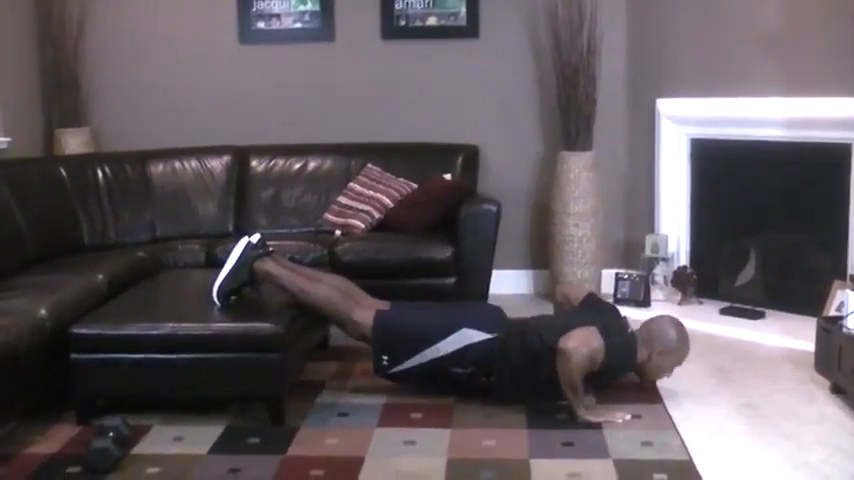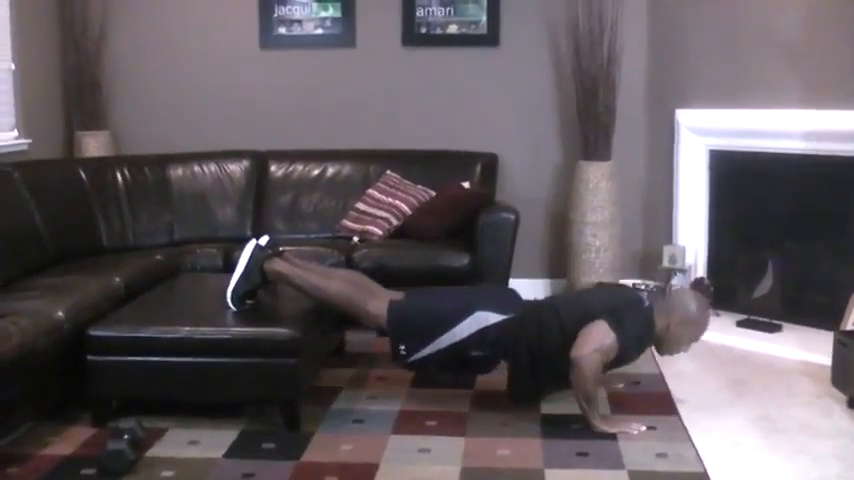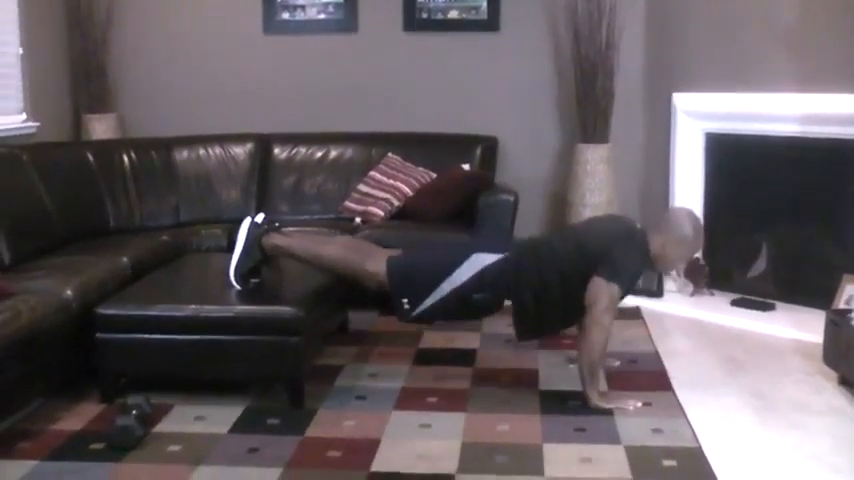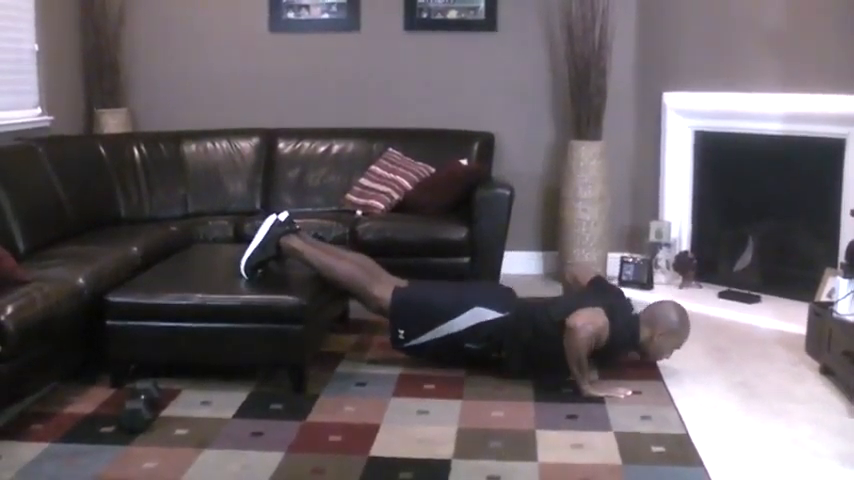
dt=1s
person 1, frame 1
left shoulder: (611, 319)
right shoulder: (618, 348)
left elbow: (567, 289)
right elbow: (571, 350)
right wrist: (582, 407)
left hip: (484, 329)
right hip: (476, 349)
left knee: (367, 310)
right knee: (361, 321)
left ankle: (262, 257)
right ankle: (258, 265)
person 1, frame 2
left shoulder: (630, 302)
right shoulder: (635, 326)
right elbow: (583, 356)
left wrist: (596, 374)
right wrist: (597, 417)
left hip: (500, 313)
right hip: (492, 328)
left knee: (382, 300)
right knee: (376, 311)
left ankle: (273, 257)
right ankle: (268, 266)
person 1, frame 3
left shoulder: (624, 233)
right shoulder: (629, 254)
right elbow: (597, 320)
left wrist: (588, 352)
right wrist: (595, 393)
left hip: (495, 260)
right hip: (489, 272)
left knee: (379, 259)
right knee: (375, 271)
left ankle: (269, 234)
right ankle: (265, 241)
person 1, frame 4
left shoulder: (616, 302)
right shoulder: (621, 328)
left elbow: (579, 273)
right elbow: (579, 326)
right wrist: (586, 383)
left hip: (495, 308)
right hip: (488, 325)
left knee: (387, 289)
right knee: (382, 296)
left ankle: (289, 235)
right ankle: (284, 241)
